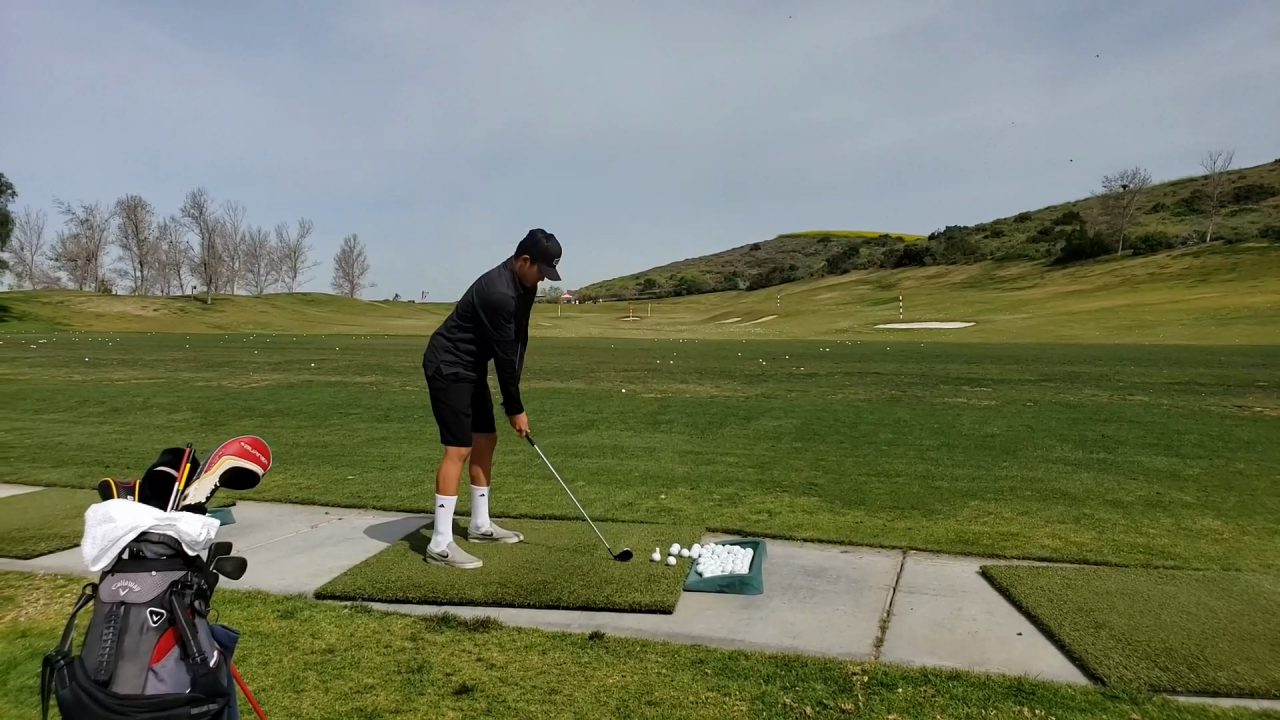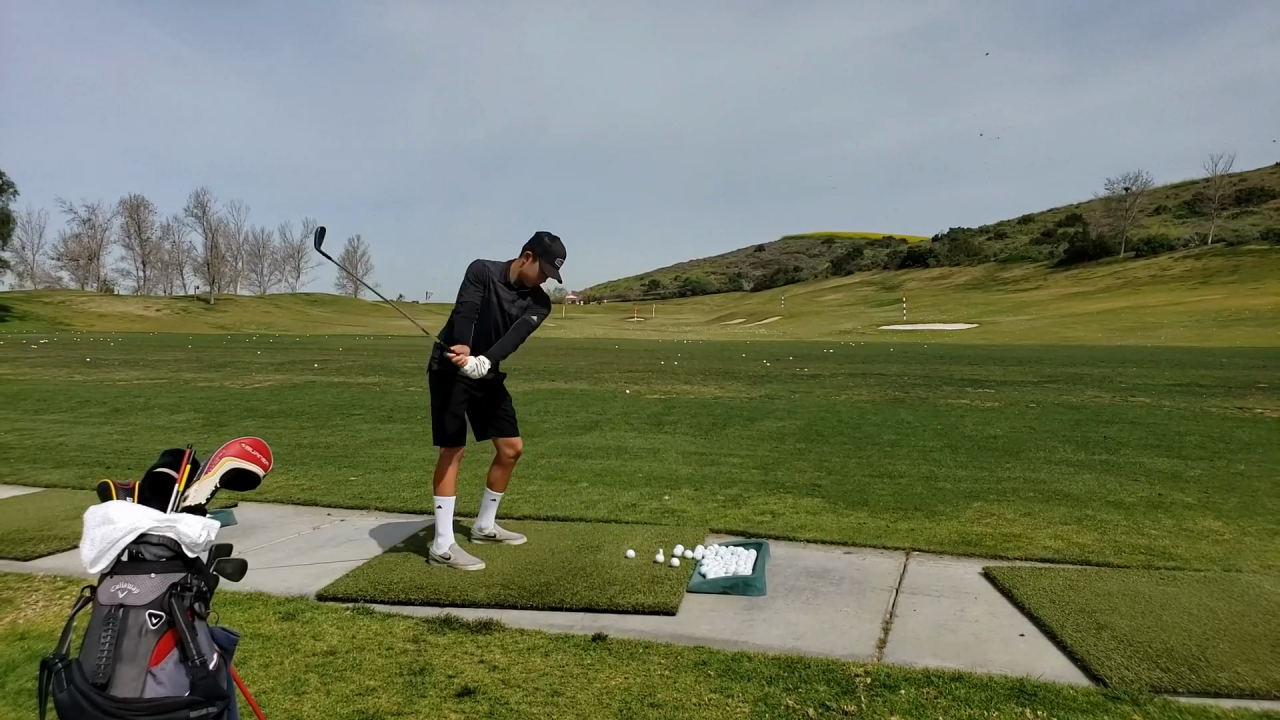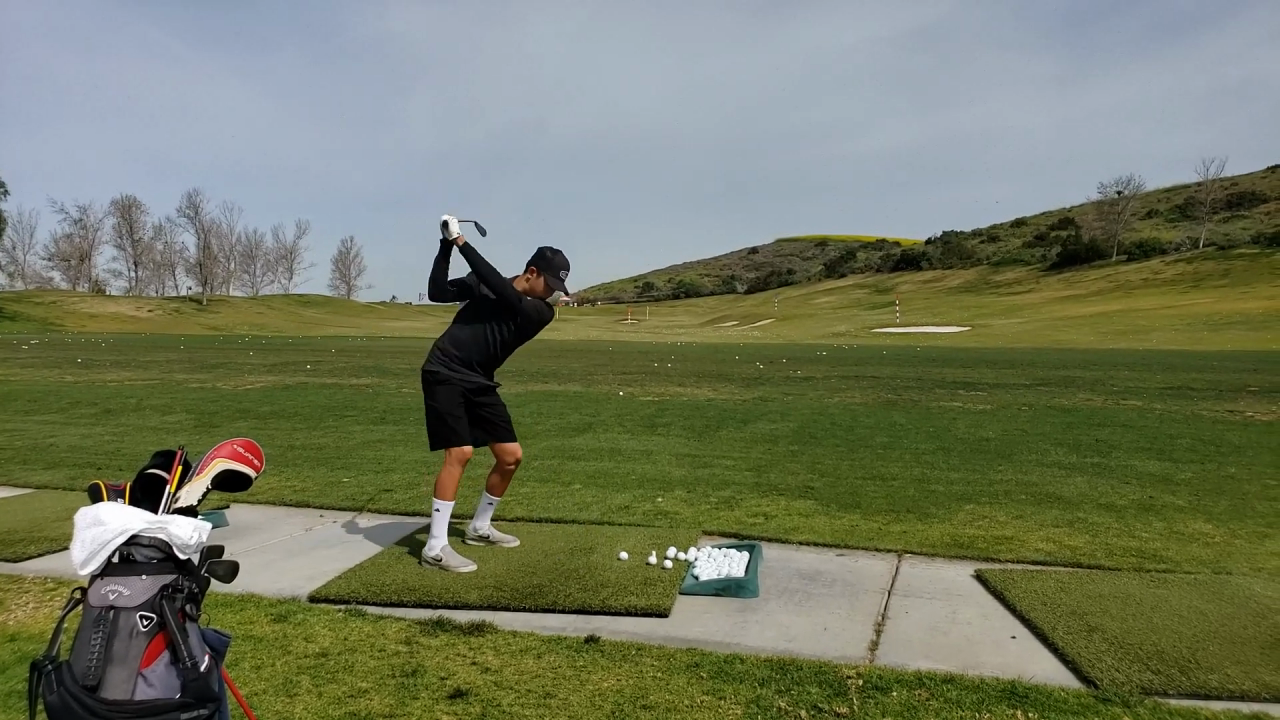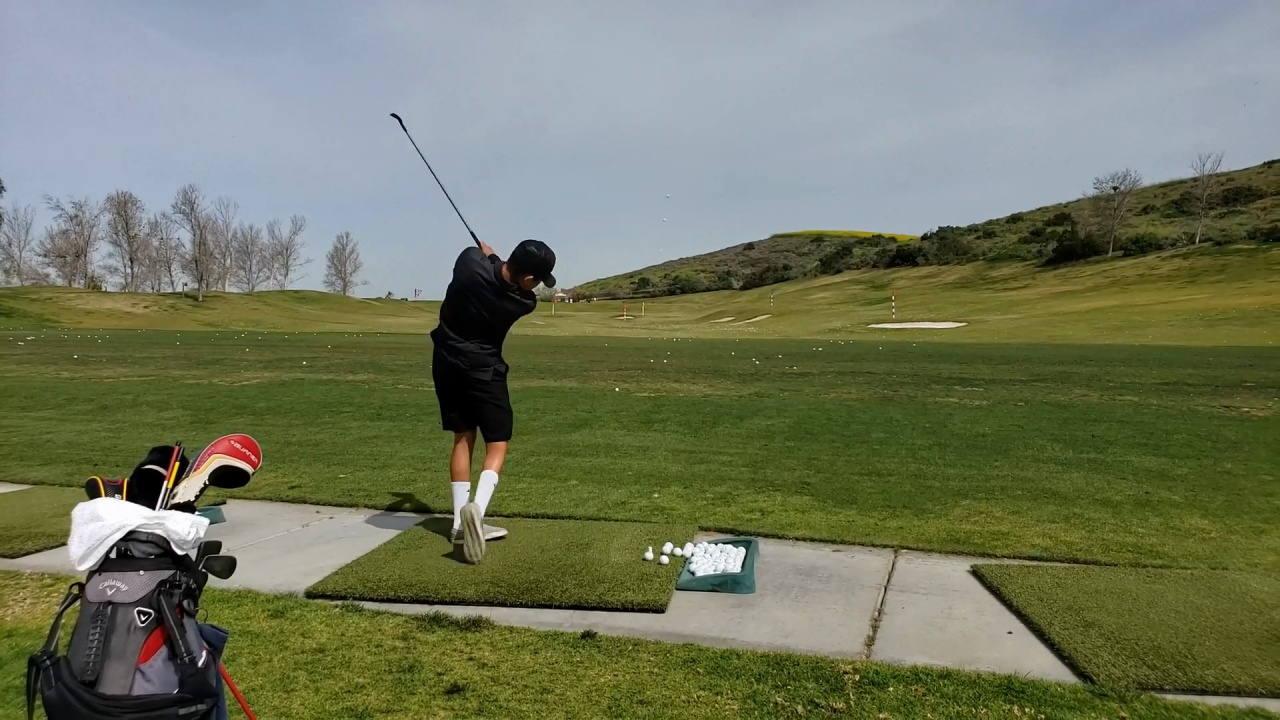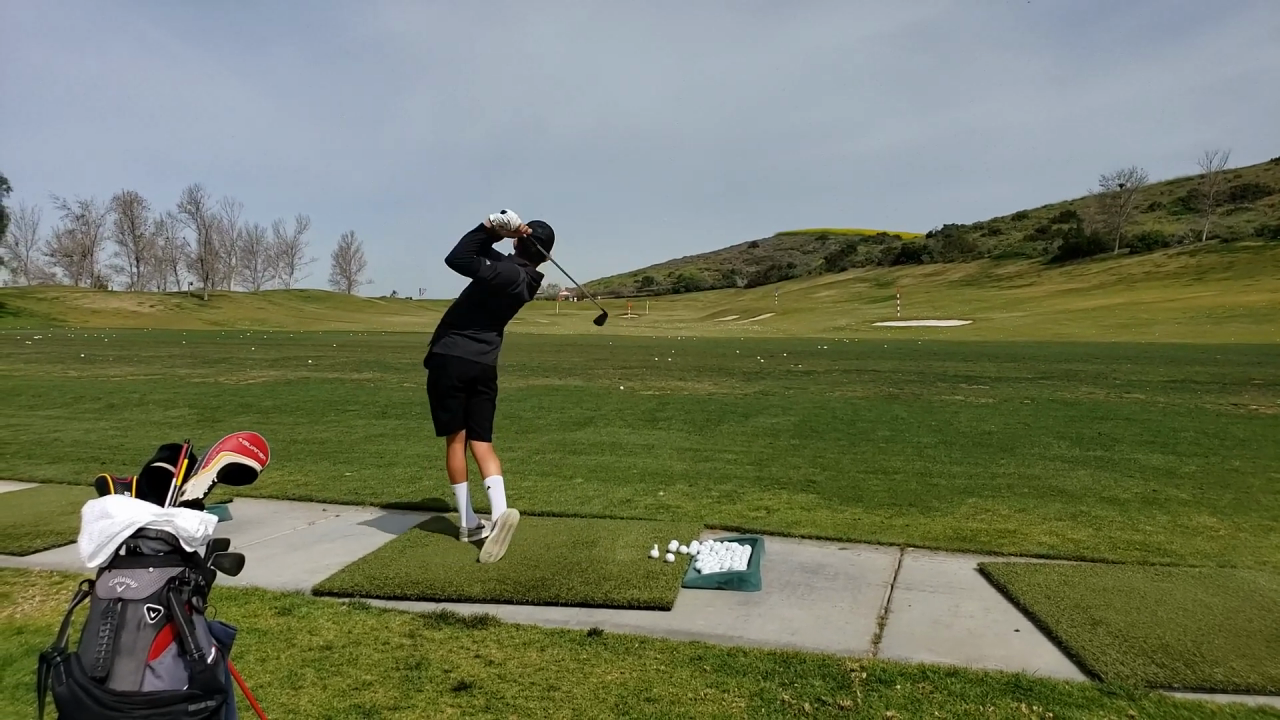
dt=0.4s
person 1, frame 1
left shoulder: (524, 286)
right shoulder: (498, 292)
left elbow: (518, 343)
right elbow: (503, 354)
left wrist: (513, 402)
right wrist: (515, 408)
left hip: (471, 368)
right hip: (448, 367)
left knee: (485, 441)
right knee: (458, 449)
left ankle: (480, 524)
right ankle: (440, 543)
person 1, frame 2
left shoulder: (539, 303)
right shoulder: (482, 271)
left elbow: (514, 338)
right elbow: (466, 314)
left wrist: (483, 362)
right wrist: (460, 348)
left hip: (486, 375)
right hip: (449, 369)
left knee: (511, 448)
right knee: (451, 451)
left ankle: (484, 526)
right ankle: (442, 545)
person 1, frame 3
left shoulder: (541, 312)
right shoulder: (484, 283)
left elbow: (504, 293)
right elbow: (437, 293)
left wrist: (462, 243)
right wrist: (446, 244)
left hip: (478, 381)
right hip: (444, 374)
left knee: (511, 456)
right knee: (459, 452)
left ankle: (479, 527)
right ankle: (436, 547)
person 1, frame 4
left shoulder: (469, 262)
right shoulder: (523, 303)
left wrist: (488, 256)
left hip: (445, 363)
right hip: (482, 372)
left knee: (463, 437)
right knee: (497, 445)
left ankle: (463, 523)
right ankle: (475, 510)
person 1, frame 5
left shoulder: (507, 272)
right shoulder: (530, 280)
left elbow: (456, 258)
right elbow: (481, 253)
left wrist: (491, 226)
right wrist: (496, 229)
left hip: (450, 358)
right hip: (483, 366)
left knee: (456, 440)
right knee: (481, 442)
left ankle: (468, 523)
right ankle: (500, 511)
